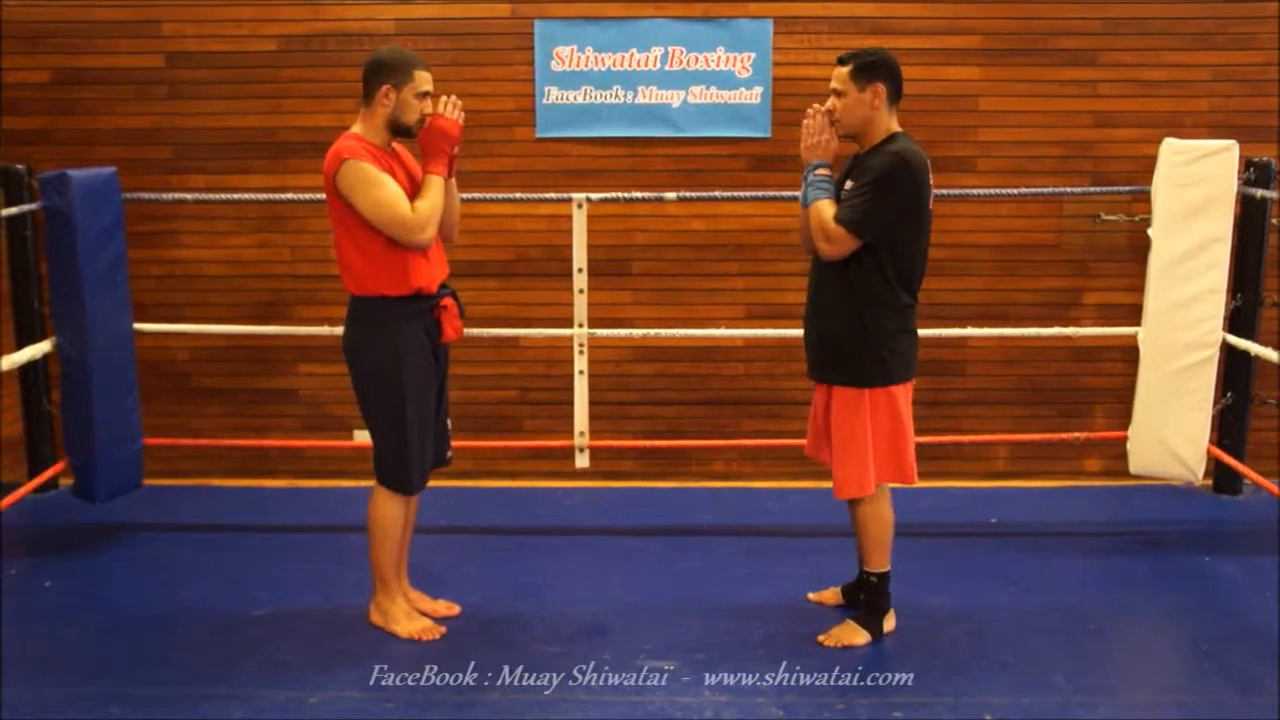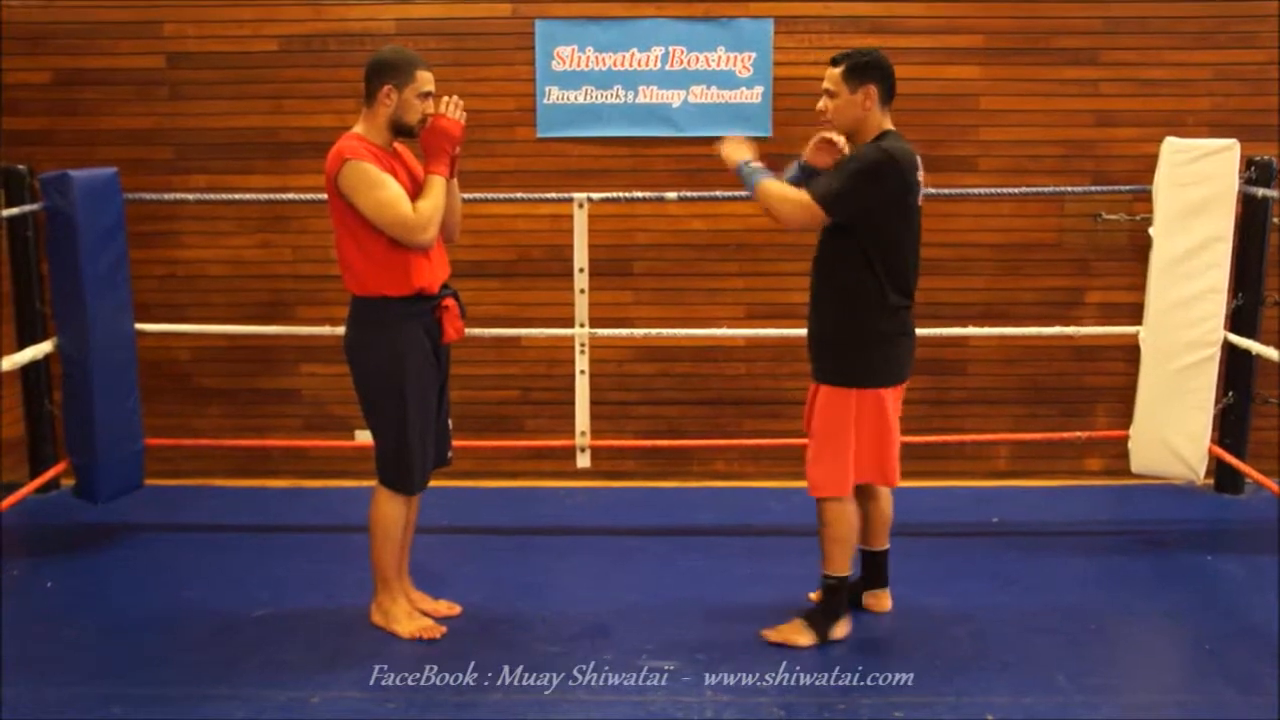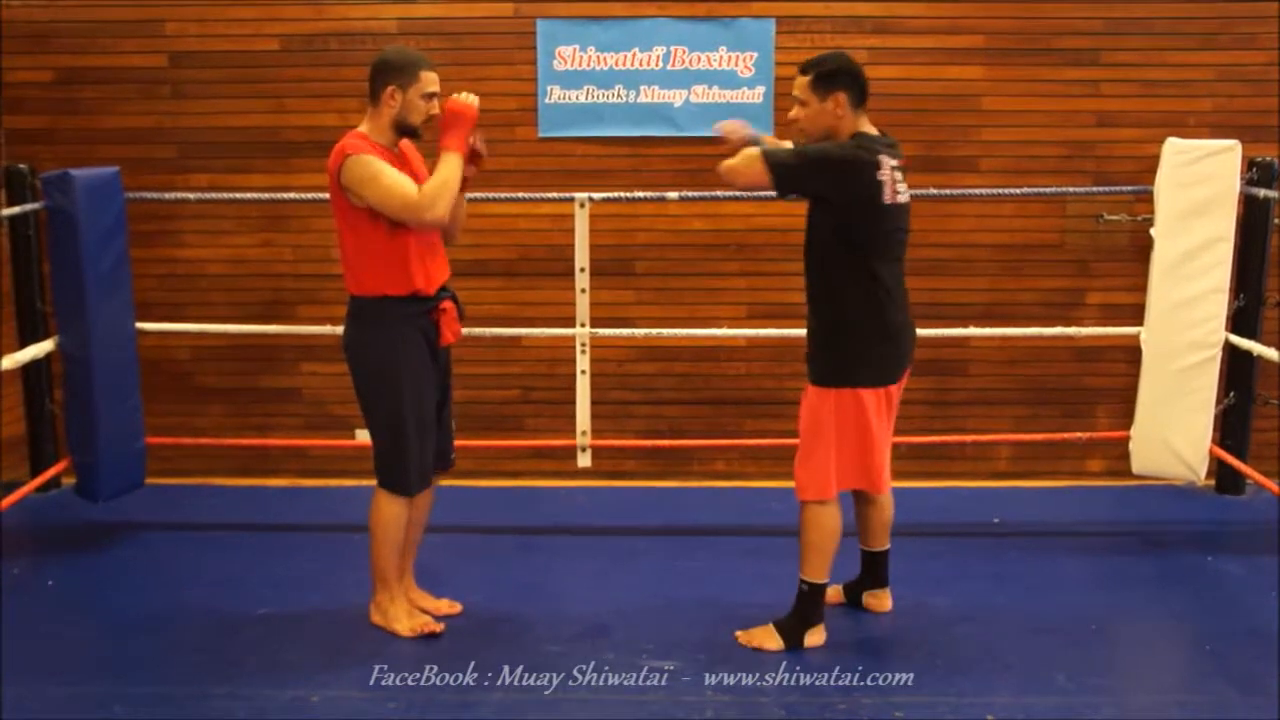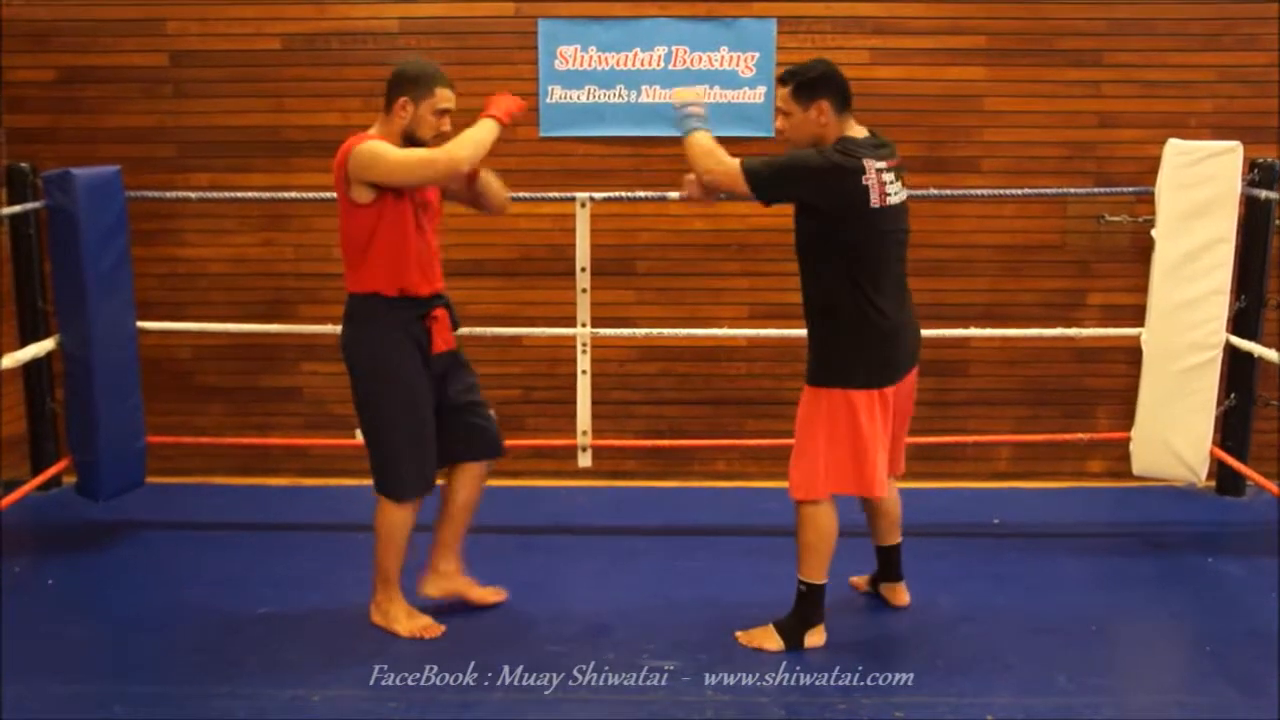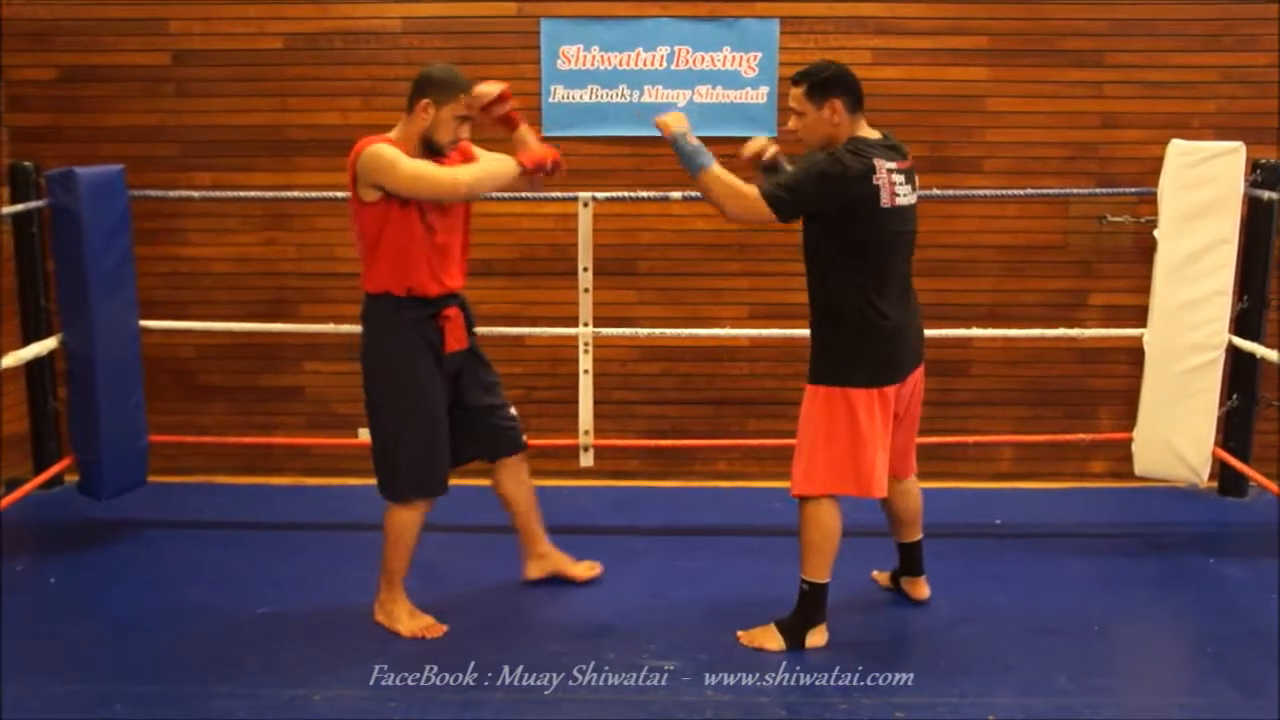
dt=0.2s
person 1, frame 1
left shoulder: (895, 165)
right shoulder: (865, 162)
left elbow: (832, 242)
right elbow: (812, 243)
left wrist: (815, 168)
right wrist: (819, 170)
left hip: (869, 353)
right hip: (844, 347)
left knee: (861, 481)
right knee: (863, 477)
left ankle: (874, 610)
right ankle: (864, 584)
person 1, frame 2
left shoulder: (882, 162)
right shoulder: (870, 161)
left elbow: (794, 214)
right elbow: (807, 210)
left wrist: (746, 163)
right wrist: (813, 169)
left hip: (862, 353)
right hip: (867, 346)
left knee: (834, 481)
right knee: (867, 475)
left ankle: (827, 612)
right ankle: (872, 584)
person 1, frame 3
left shoulder: (843, 162)
right shoulder: (876, 155)
left elbow: (739, 172)
right elbow: (789, 160)
left wrist: (749, 144)
right wrist: (748, 139)
left hip: (850, 356)
right hip: (883, 344)
left knee: (820, 483)
right knee: (866, 474)
left ankle: (805, 619)
right ankle: (872, 584)
person 1, frame 4
left shoulder: (826, 167)
right shoulder: (878, 156)
left elbow: (720, 171)
right elbow: (783, 182)
left wrist: (690, 112)
right wrist: (710, 181)
left hip: (848, 358)
right hip: (895, 346)
left knee: (816, 485)
right knee: (874, 469)
left ankle: (806, 621)
right ankle: (890, 577)
person 1, frame 5
left shoulder: (837, 169)
right shoulder: (895, 159)
left elbow: (740, 206)
left wrist: (684, 139)
right wrist: (773, 168)
left hip: (852, 357)
right hip: (900, 345)
left knee: (820, 484)
right knee: (896, 465)
left ankle: (807, 619)
right ankle: (911, 573)
person 2, frame 1
left shoulder: (398, 152)
right shoulder: (353, 160)
left elbow: (446, 232)
right elbow: (417, 231)
left wrist: (445, 159)
right wrist: (435, 159)
left hip: (421, 318)
right hip: (386, 325)
left knee: (417, 465)
right knee: (398, 471)
left ankle: (400, 585)
right ankle: (384, 602)
person 2, frame 2
left shoulder: (400, 152)
right shoulder: (355, 161)
left elbow: (447, 232)
right elbow: (418, 232)
left wrist: (446, 159)
right wrist: (438, 159)
left hip: (423, 319)
right hip: (387, 325)
left knee: (418, 467)
right knee: (400, 472)
left ankle: (401, 585)
right ankle: (385, 602)
person 2, frame 3
left shoulder: (405, 152)
right shoulder: (358, 158)
left elbow: (448, 228)
right elbow: (429, 211)
left wrist: (461, 162)
right wrist: (453, 140)
left hip: (426, 320)
right hip: (386, 326)
left knee: (429, 465)
right knee: (403, 473)
left ankle: (402, 580)
right ankle: (386, 600)
person 2, frame 4
left shoulder: (425, 156)
right shoulder: (362, 155)
left elbow: (495, 203)
right elbow: (452, 161)
left wrist: (480, 176)
right wrist: (496, 116)
left hip: (428, 320)
right hip: (382, 327)
left knee: (477, 448)
right knee: (406, 479)
left ankle: (444, 571)
right ankle: (386, 599)
person 2, frame 5
left shoulder: (455, 155)
right shoulder: (375, 155)
left elbow: (536, 172)
right elbow: (454, 186)
left wrist: (512, 119)
right wrist: (523, 158)
left hip: (449, 322)
right hip: (399, 328)
left knee: (505, 443)
right knee: (416, 478)
left ankle: (540, 554)
right ankle: (390, 599)
